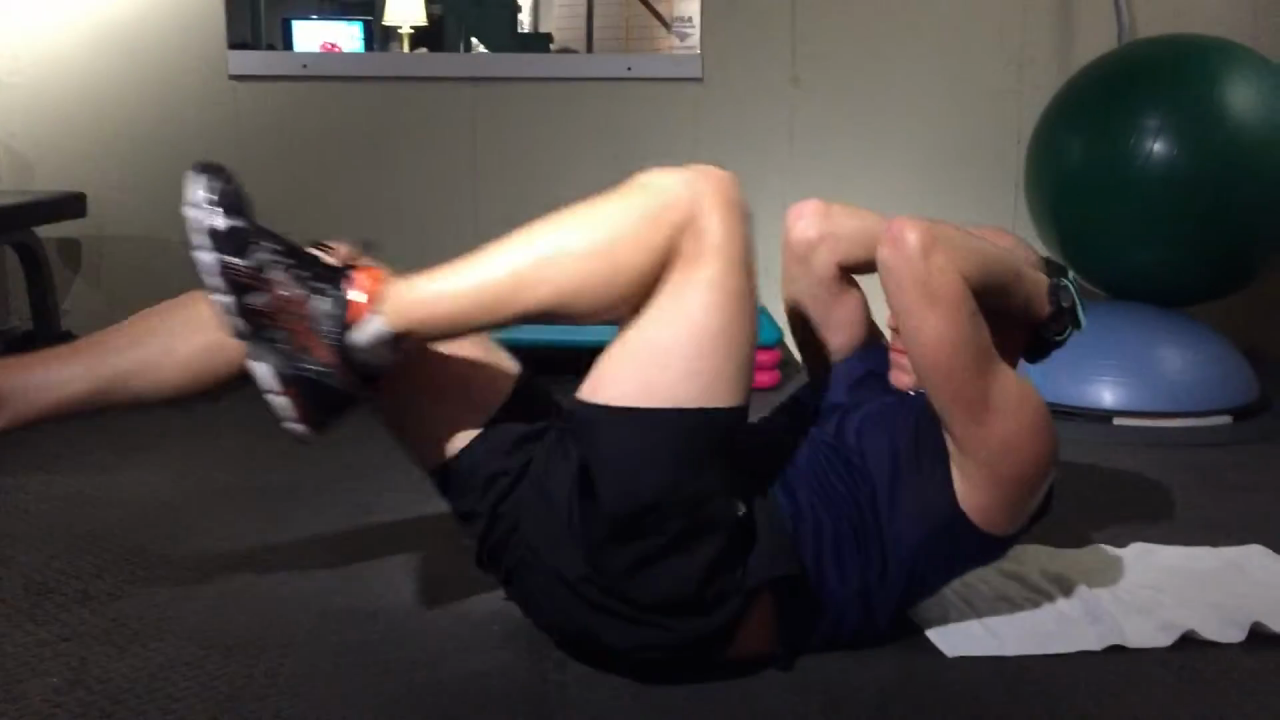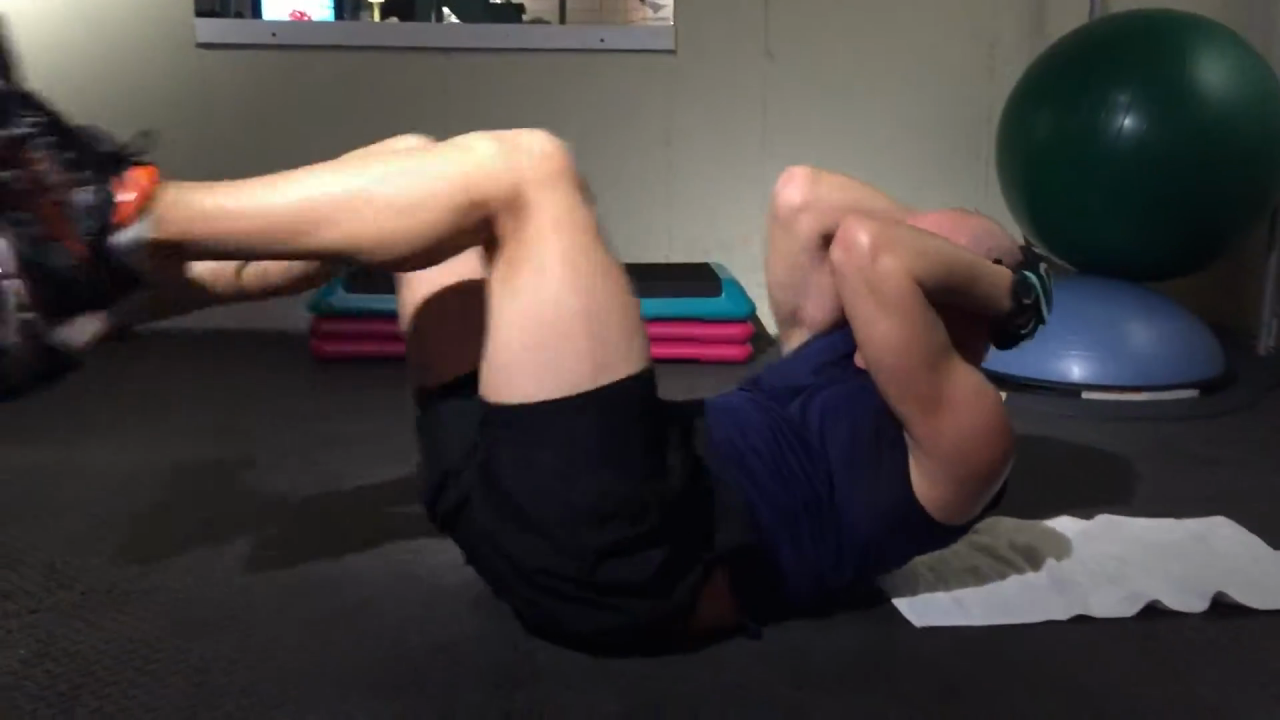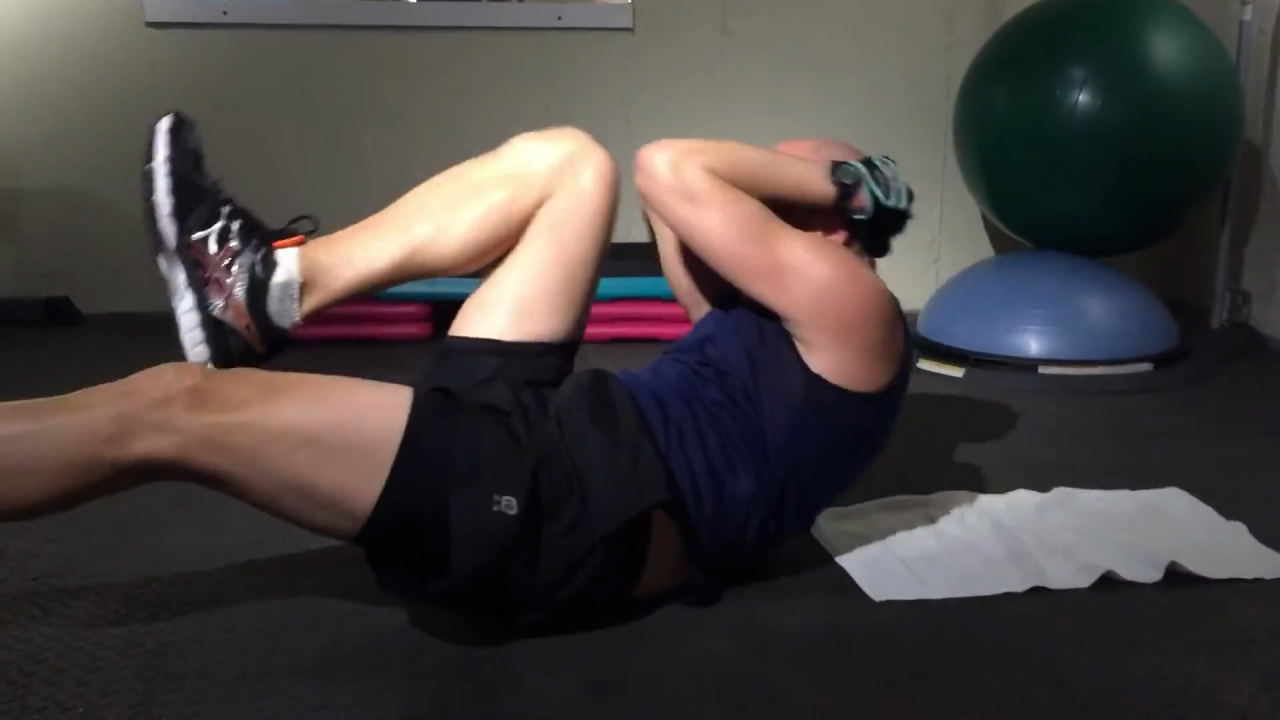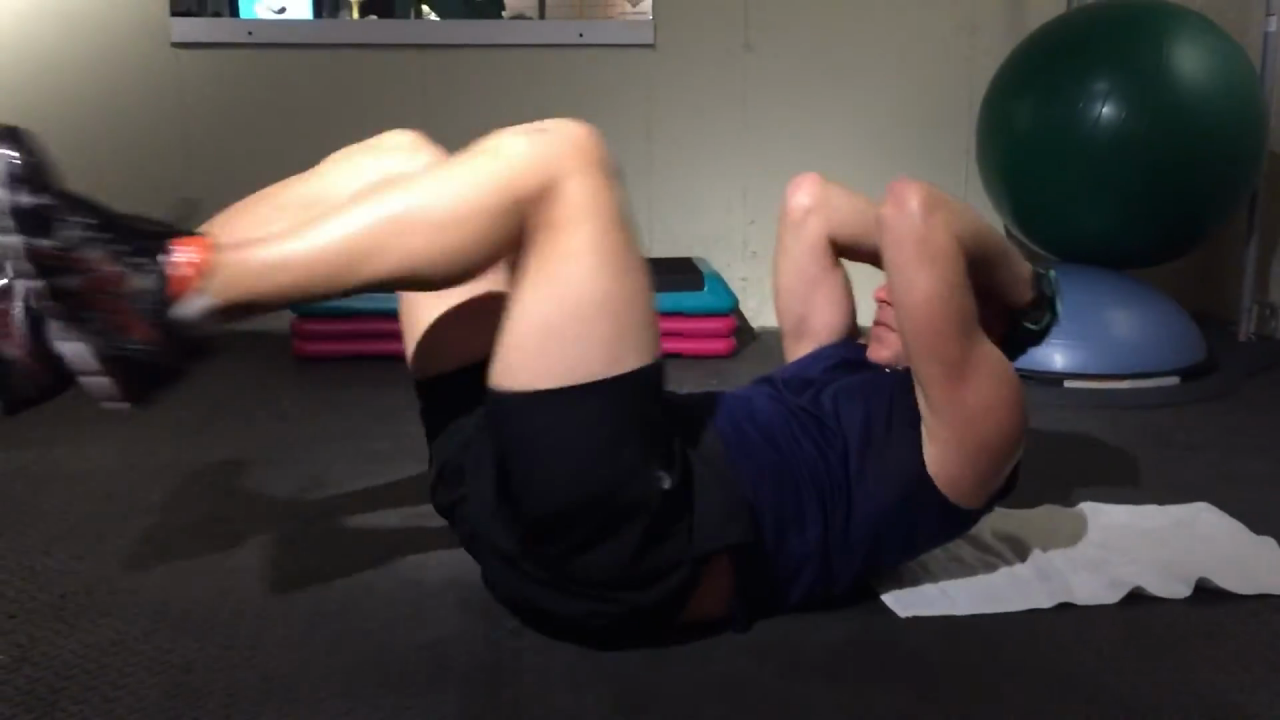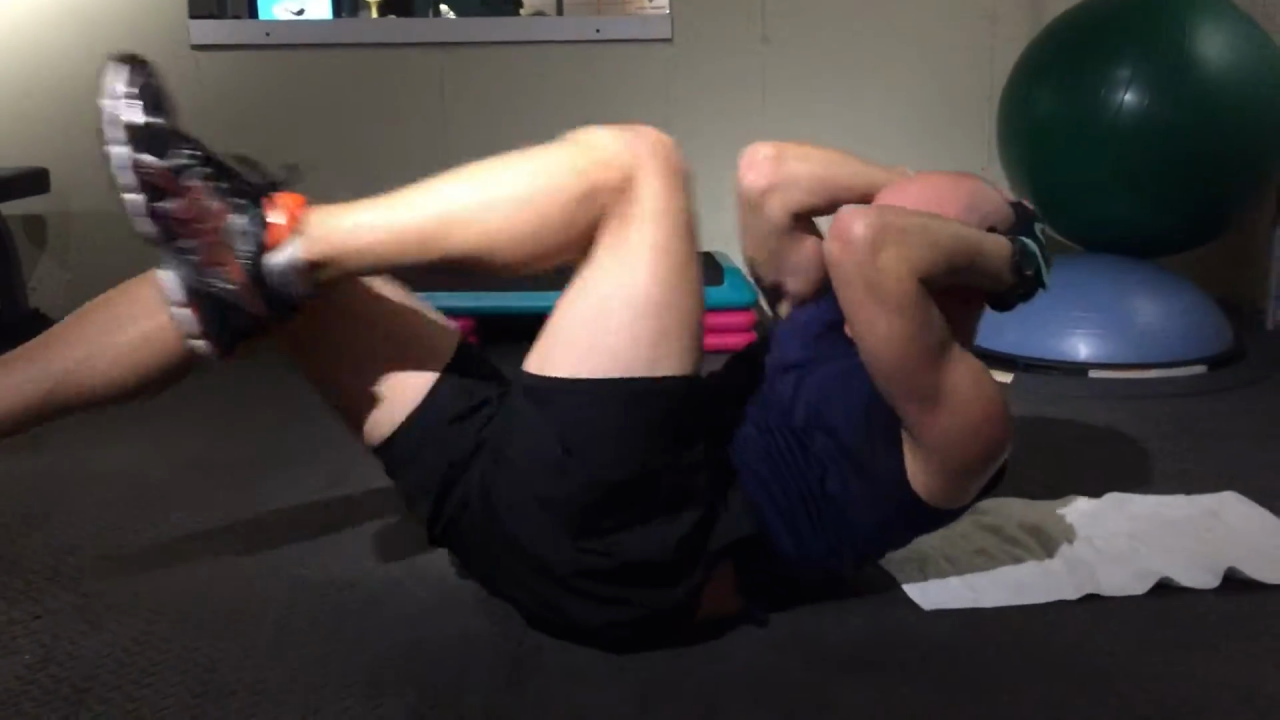
dt=0.7s
person 1, frame 1
left shoulder: (1006, 444)
right shoulder: (877, 370)
left elbow: (911, 250)
right elbow: (814, 232)
left wrist: (1029, 294)
left hip: (652, 566)
right hip: (572, 506)
left knee: (698, 197)
right knee: (318, 280)
left ankle: (372, 322)
person 1, frame 2
left shoulder: (962, 438)
right shoulder: (848, 350)
left elbow: (868, 250)
right elbow: (803, 197)
left wrist: (990, 284)
right wrist: (935, 229)
left hip: (609, 544)
right hip: (540, 485)
left knee: (521, 172)
right knee: (414, 164)
left ankle: (129, 214)
right ankle: (96, 286)
person 1, frame 3
left shoulder: (846, 302)
right shoulder: (782, 316)
left elbow: (670, 171)
right elbow: (688, 205)
left wrist: (823, 180)
right wrist: (824, 181)
left hip: (572, 512)
right hip: (528, 432)
left knee: (173, 410)
right knee: (565, 158)
right ankle: (271, 284)
person 1, frame 4
left shoulder: (976, 415)
right shoulder: (852, 366)
left elbow: (913, 213)
right elbow: (811, 201)
left wrist: (1005, 275)
right wrist: (904, 256)
left hip: (618, 538)
right hip: (552, 485)
left knee: (559, 160)
right knee: (400, 161)
left ankle: (181, 288)
person 1, frame 5
left shoulder: (959, 418)
right shoulder: (837, 318)
left elbow: (867, 245)
right elbow: (767, 172)
left wrist: (990, 255)
right wrist: (911, 193)
left hip: (614, 539)
right hip: (532, 481)
left knee: (634, 162)
right knee: (281, 270)
left ankle: (282, 241)
